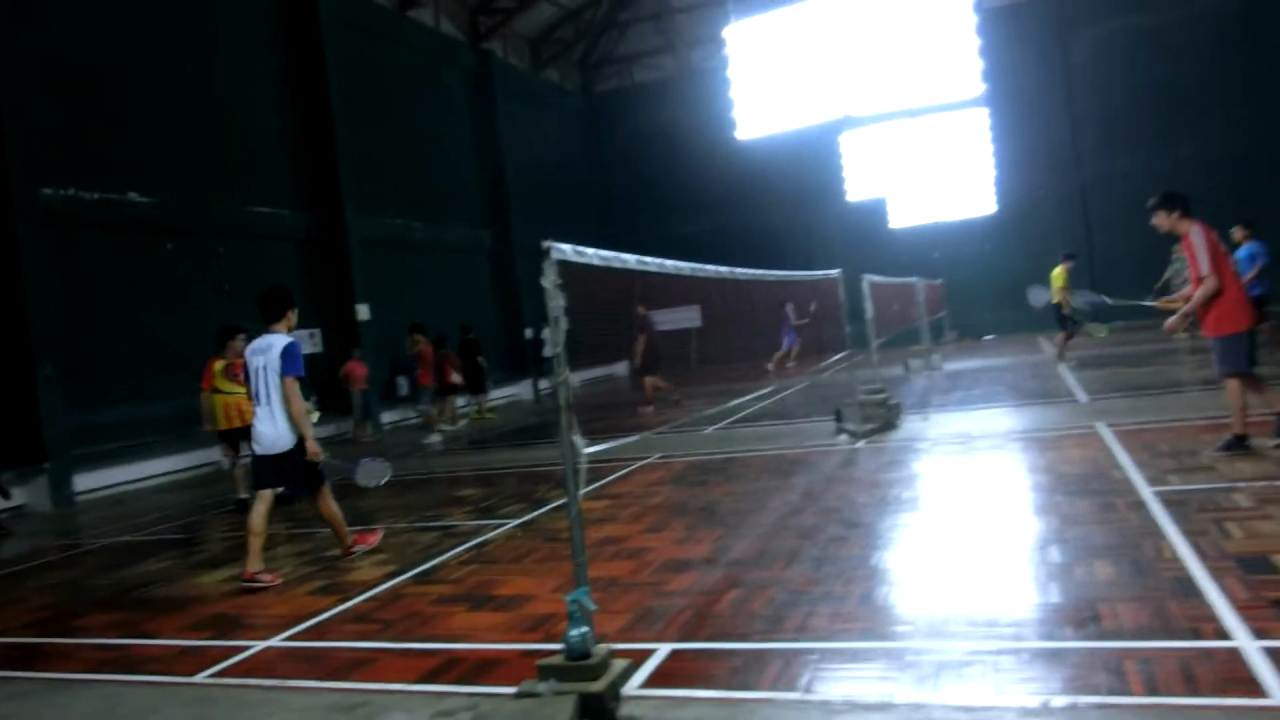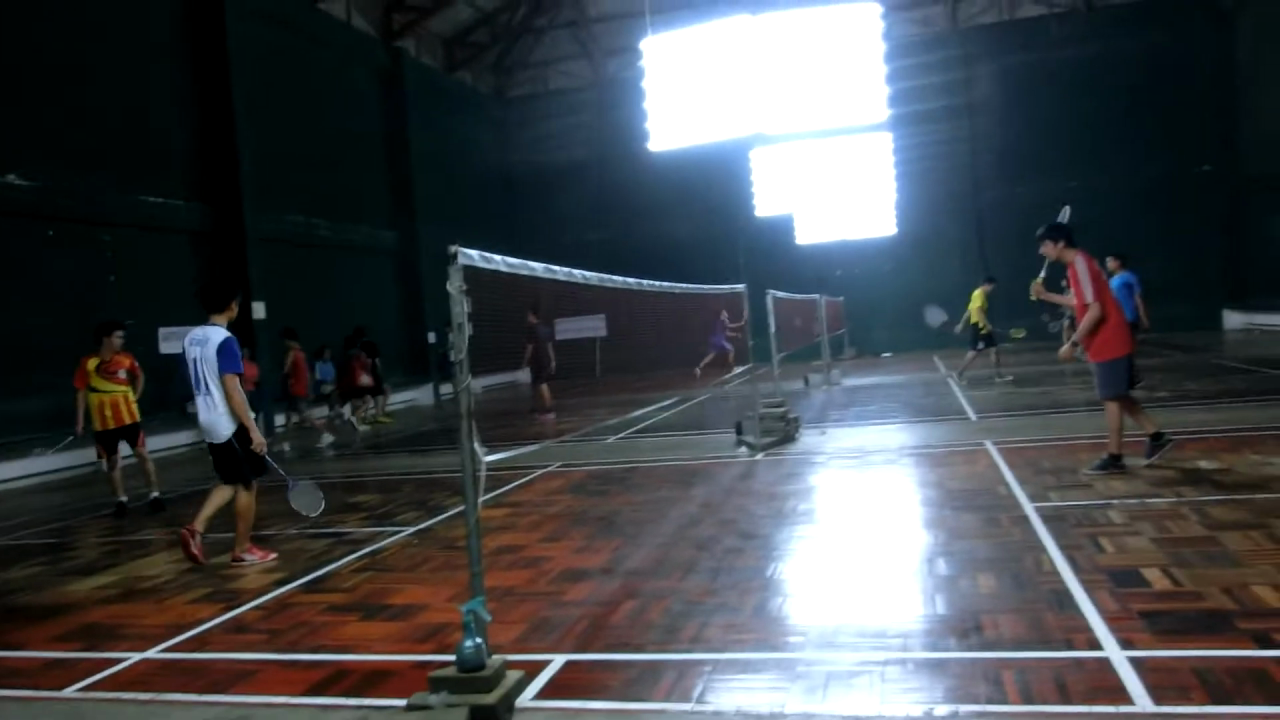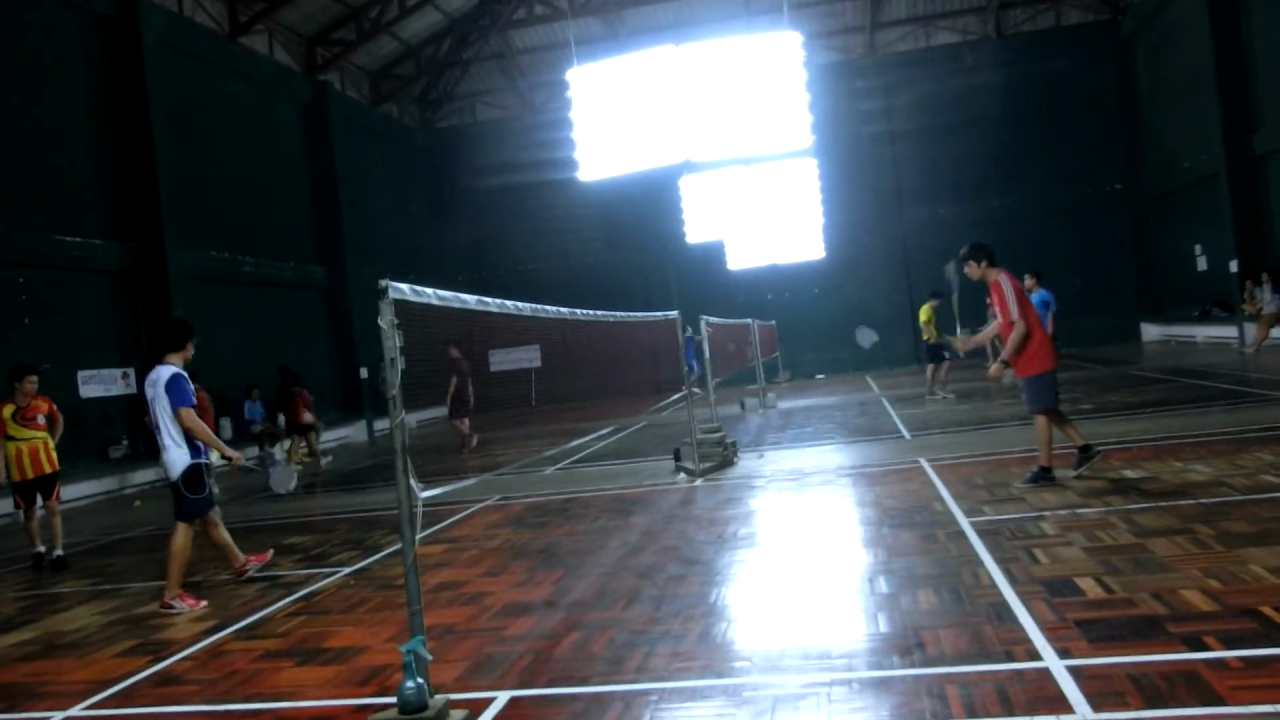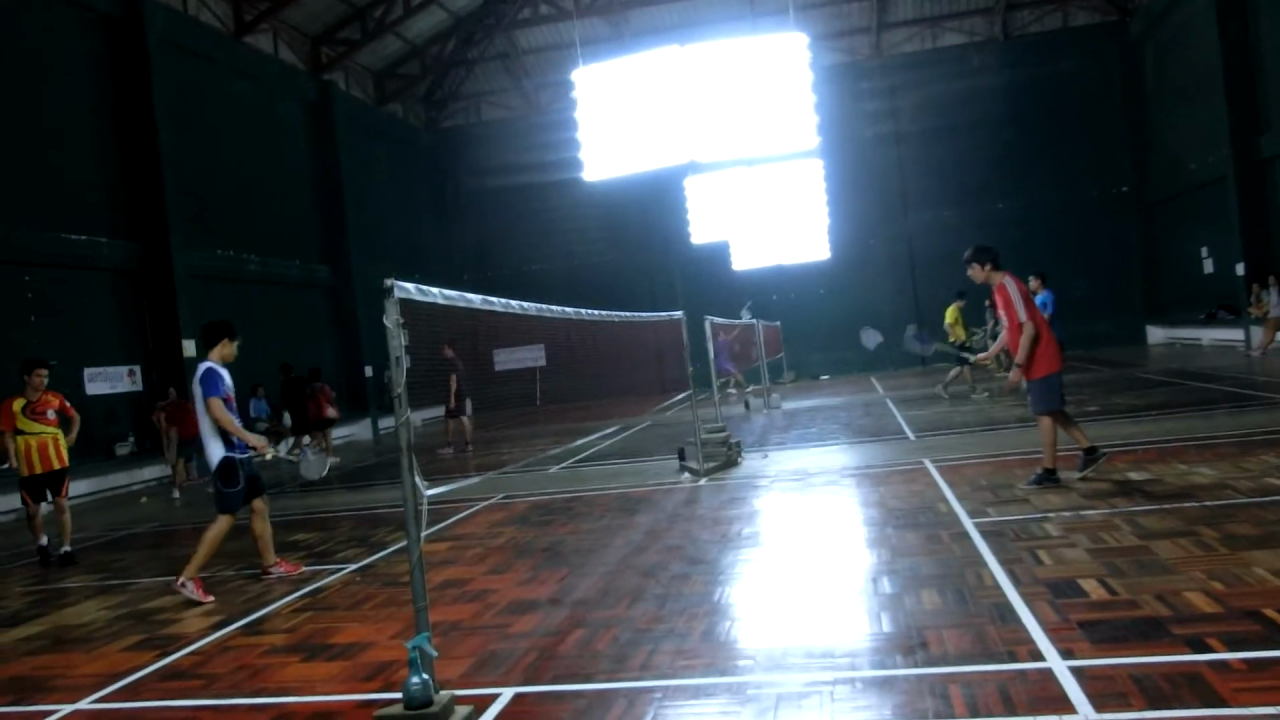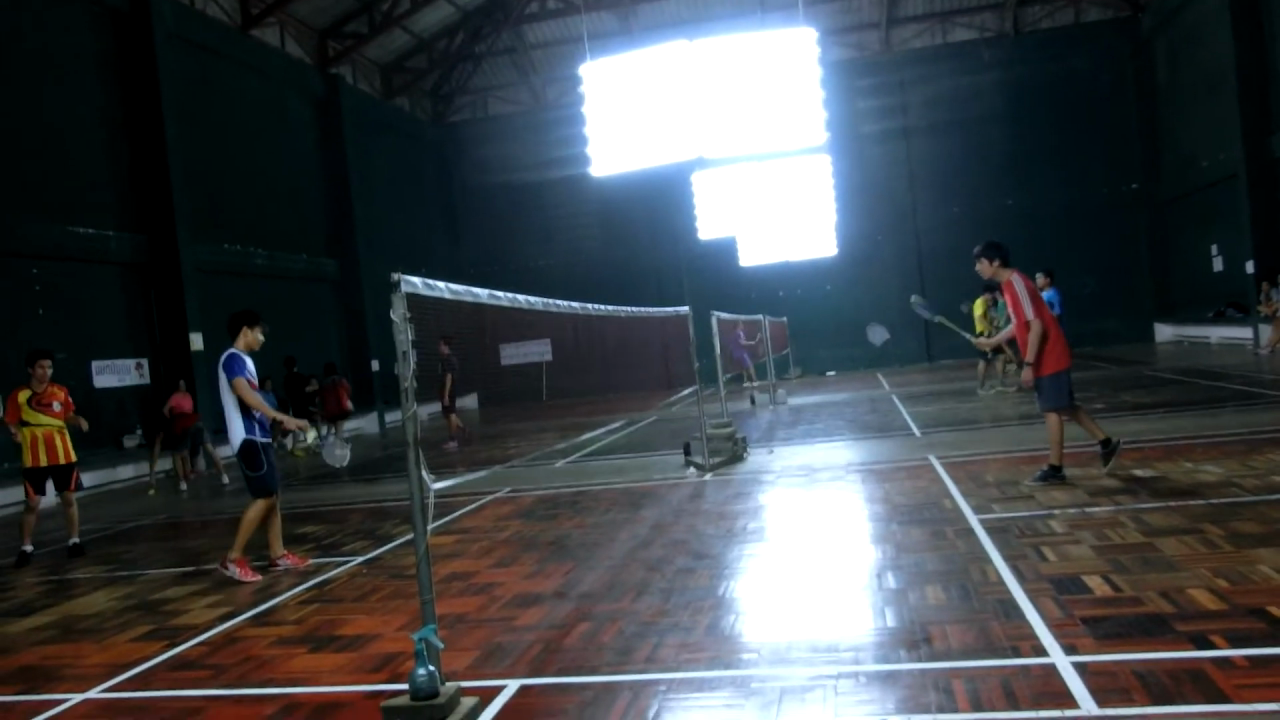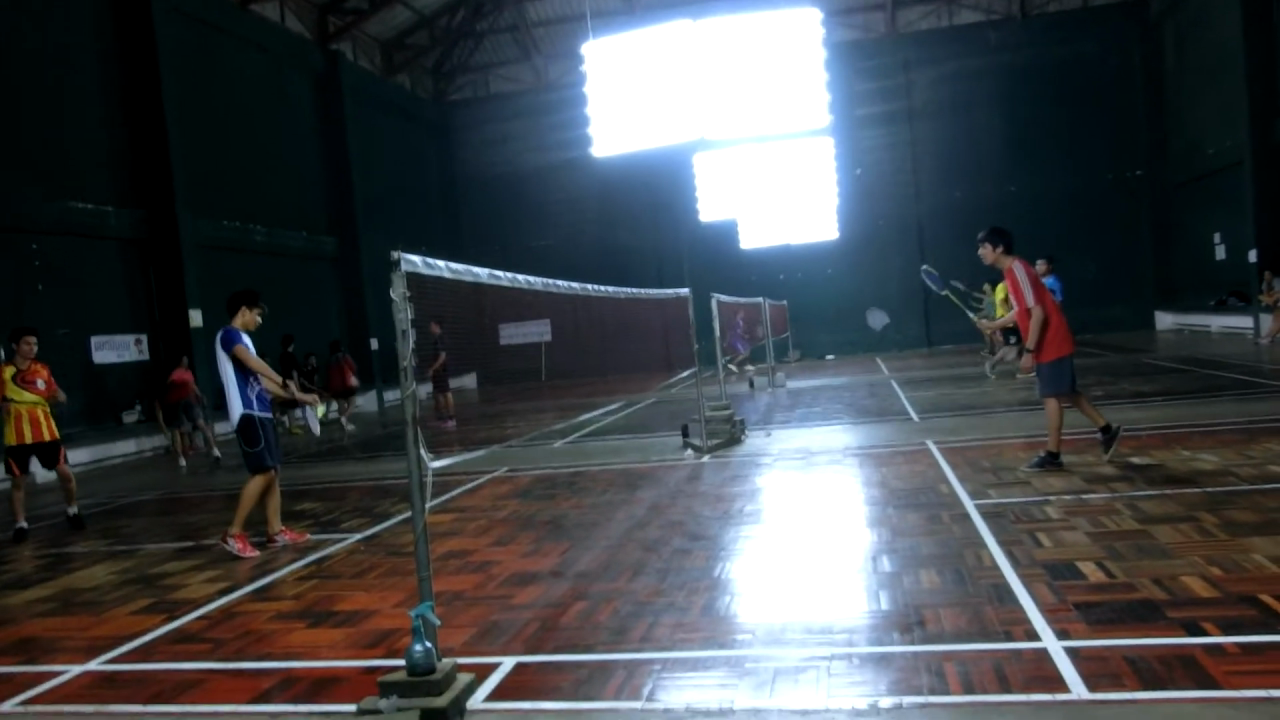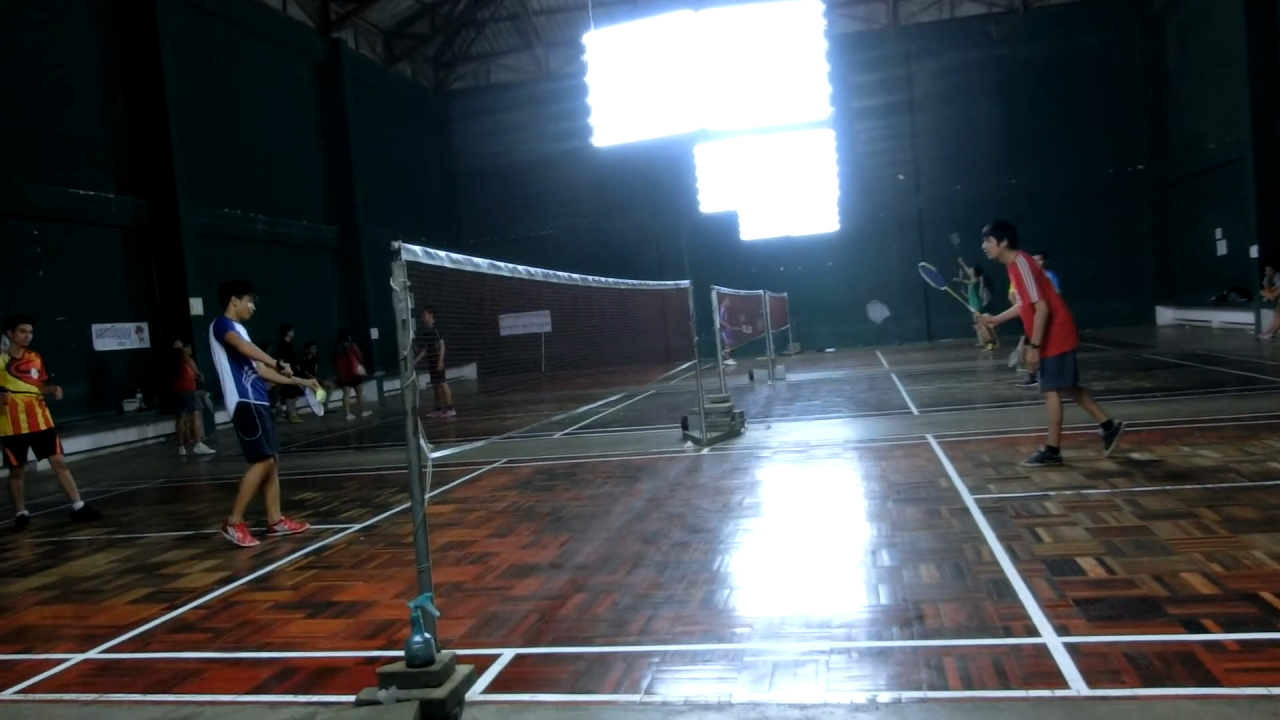
dt=0.3s
person 1, frame 1
left shoulder: (252, 349)
right shoulder: (288, 346)
right elbow: (290, 394)
right wrist: (309, 437)
left hip: (261, 438)
right hip: (288, 438)
left knee: (263, 499)
right knee: (320, 490)
left ankle: (253, 568)
right ankle: (348, 542)
person 1, frame 2
left shoulder: (192, 338)
right shoulder: (225, 341)
right elbow: (232, 390)
right wrist: (253, 430)
left hip: (210, 424)
right hip: (232, 424)
left knee: (230, 483)
right knee: (247, 484)
left ankle: (195, 529)
right ankle: (243, 548)
person 1, frame 3
left shoulder: (154, 377)
right shoulder: (176, 377)
right elbow: (188, 420)
right wrist: (225, 449)
left hip: (178, 459)
right hip: (188, 461)
left knee: (212, 517)
right knee: (185, 524)
left ankle: (241, 563)
right ankle: (172, 594)
person 1, frame 4
left shoulder: (214, 373)
right shoulder: (211, 373)
right elbow: (217, 412)
left wrist: (249, 438)
right wrist: (251, 438)
left hip: (237, 452)
right hip: (227, 454)
left knee: (259, 505)
right knee: (227, 516)
left ankle: (271, 563)
right ankle: (187, 577)
person 1, frame 5
left shoulder: (243, 361)
right shoulder: (233, 358)
right elbow: (245, 393)
left wrist: (289, 421)
right wrist: (280, 417)
left hip: (259, 437)
right hip: (249, 439)
left knee: (272, 496)
right knee: (264, 497)
left ankle: (278, 555)
right ankle: (233, 557)
person 1, frame 6
left shoulder: (243, 339)
right shoulder: (228, 335)
left elbow: (260, 380)
right elbow: (249, 360)
left wrist: (298, 396)
right wrist: (283, 381)
left hip: (261, 413)
right hip: (248, 414)
left knee: (273, 472)
right knee: (262, 473)
left ankle: (276, 531)
right ankle: (233, 533)
person 1, frame 7
left shoulder: (239, 329)
right shoulder: (221, 324)
left elbow: (258, 369)
right elbow: (240, 345)
left wrist: (298, 381)
right wrist: (278, 363)
left hip: (258, 402)
right hip: (245, 403)
left knee: (271, 460)
right knee: (263, 461)
left ankle: (275, 520)
right ankle: (234, 522)
person 2, frame 1
left shoulder: (1196, 236)
right shoulder: (1194, 235)
left elbow: (1211, 284)
left wrist: (1182, 315)
right wrist: (1178, 298)
left hip: (1227, 318)
right hip: (1231, 316)
left knee: (1231, 375)
right knee: (1241, 373)
left ankle: (1239, 437)
person 2, frame 2
left shoulder: (1081, 265)
right shoulder: (1077, 265)
left elbow: (1095, 311)
left wrist: (1072, 343)
right wrist: (1047, 296)
left hip: (1108, 343)
right hip: (1109, 342)
left knee: (1111, 398)
right knee: (1119, 396)
left ankle: (1114, 458)
right ankle: (1156, 437)
person 2, frame 3
left shoulder: (1004, 284)
right shoulder: (997, 284)
left elbow: (1020, 328)
left wrist: (1001, 362)
right wrist: (974, 340)
left hip: (1034, 358)
right hip: (1033, 358)
left knee: (1040, 412)
right knee: (1046, 410)
left ankle: (1045, 471)
right ankle: (1084, 449)
person 2, frame 4
left shoulder: (1009, 287)
right shoulder: (1000, 288)
left elbow: (1029, 329)
left wrist: (1017, 366)
right wrist: (990, 353)
left hip: (1039, 361)
right hip: (1040, 360)
left knee: (1044, 414)
right knee: (1052, 411)
left ankle: (1049, 472)
right ankle: (1090, 451)
person 2, frame 5
left shoulder: (1017, 284)
right shoulder: (1009, 284)
left elbow: (1036, 327)
left wrist: (1028, 365)
right wrist: (992, 342)
left hip: (1047, 357)
right hip: (1050, 356)
left knee: (1051, 410)
right knee: (1065, 406)
left ankle: (1055, 469)
right ankle: (1106, 444)
person 2, frame 6
left shoulder: (1018, 272)
right shoulder: (1012, 271)
left elbow: (1038, 314)
left wrist: (1028, 351)
right wrist: (994, 325)
left hip: (1050, 343)
right hip: (1053, 341)
left knee: (1051, 396)
right knee: (1067, 393)
left ankle: (1052, 455)
right ankle: (1107, 430)
person 2, frame 7
left shoulder: (1022, 265)
right shoulder: (1016, 264)
left elbow: (1042, 309)
left wrist: (1034, 347)
right wrist: (996, 319)
left hip: (1054, 337)
right hip: (1057, 336)
left knee: (1051, 390)
right knee: (1068, 388)
left ankle: (1052, 450)
right ankle: (1108, 426)
person 3, frame 1
left shoulder: (244, 362)
right shoulder: (214, 365)
right elbow: (205, 393)
left wrist: (254, 405)
right wrist: (207, 420)
left hip: (249, 418)
right hip: (226, 422)
right knee: (233, 460)
right ankle: (241, 496)
person 3, frame 2
left shoulder: (127, 359)
right shoulder: (87, 364)
left elbow: (139, 376)
right elbow: (81, 392)
left wrist: (135, 396)
right wrist: (79, 421)
left hip: (128, 416)
right hip: (103, 420)
left knee: (142, 453)
right knee: (111, 461)
left ankle: (155, 495)
right ankle: (121, 500)
person 3, frame 3
left shoulder: (44, 403)
left elbow: (58, 420)
left wrist: (54, 441)
left hip: (47, 465)
right hip: (21, 470)
left knee: (52, 507)
right knee: (29, 512)
left ankle: (58, 553)
right ankle: (38, 551)
person 3, frame 4
left shoulder: (55, 399)
left elbow: (74, 417)
left wrist: (71, 436)
left hip: (57, 461)
right hip: (29, 465)
left knee: (61, 504)
right knee: (33, 509)
left ankle: (65, 549)
right ankle: (42, 542)
person 3, frame 5
left shoulder: (61, 391)
right shoulder: (18, 395)
left elbow: (69, 417)
right elbow: (13, 424)
left wrist: (78, 421)
right wrist: (16, 433)
left hip: (63, 454)
right hip: (34, 458)
left knee: (68, 498)
right knee: (32, 504)
left ankle: (74, 541)
right ankle: (26, 548)
person 3, frame 6
left shoulder: (42, 369)
right shoulder: (4, 371)
left wrist: (58, 396)
right wrist: (4, 406)
left hip: (45, 430)
right hip: (17, 435)
left knee: (65, 473)
right knee: (18, 481)
left ankle: (72, 511)
right ankle: (20, 525)
person 3, frame 7
left shoulder: (35, 358)
left wrist: (52, 389)
left hip: (40, 419)
left knee: (59, 463)
left ankle: (78, 507)
right ankle: (21, 514)
